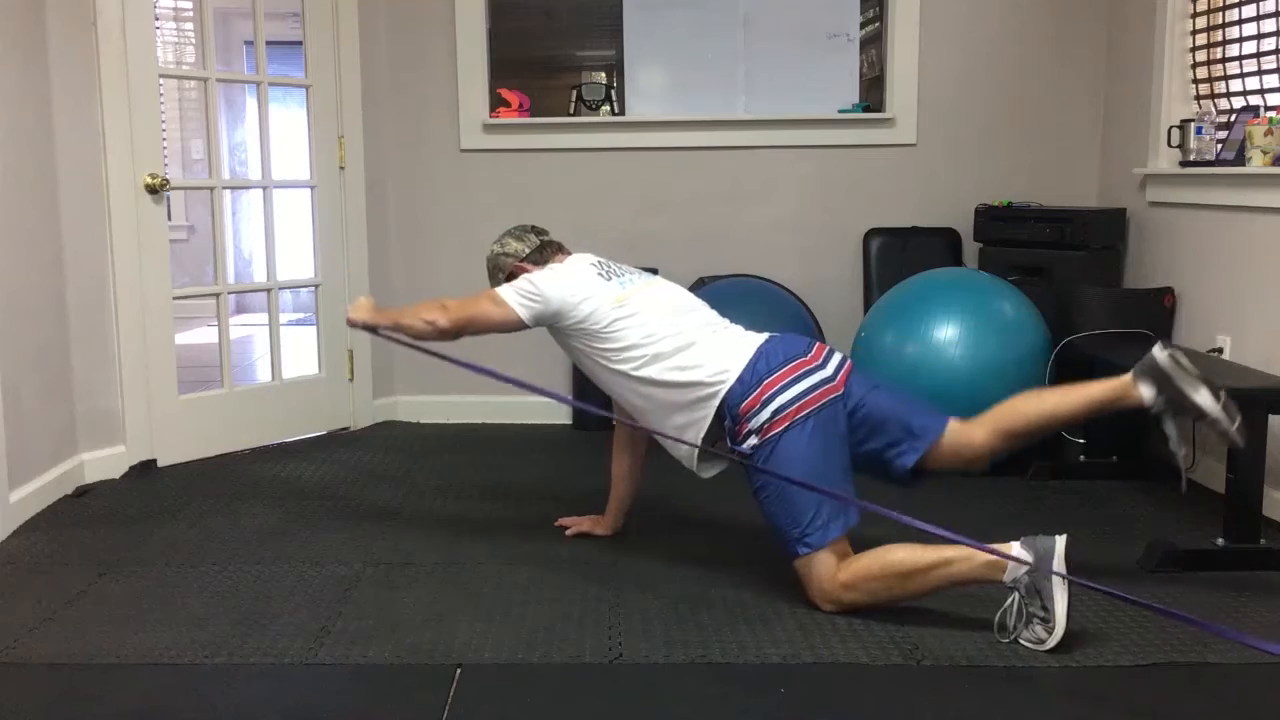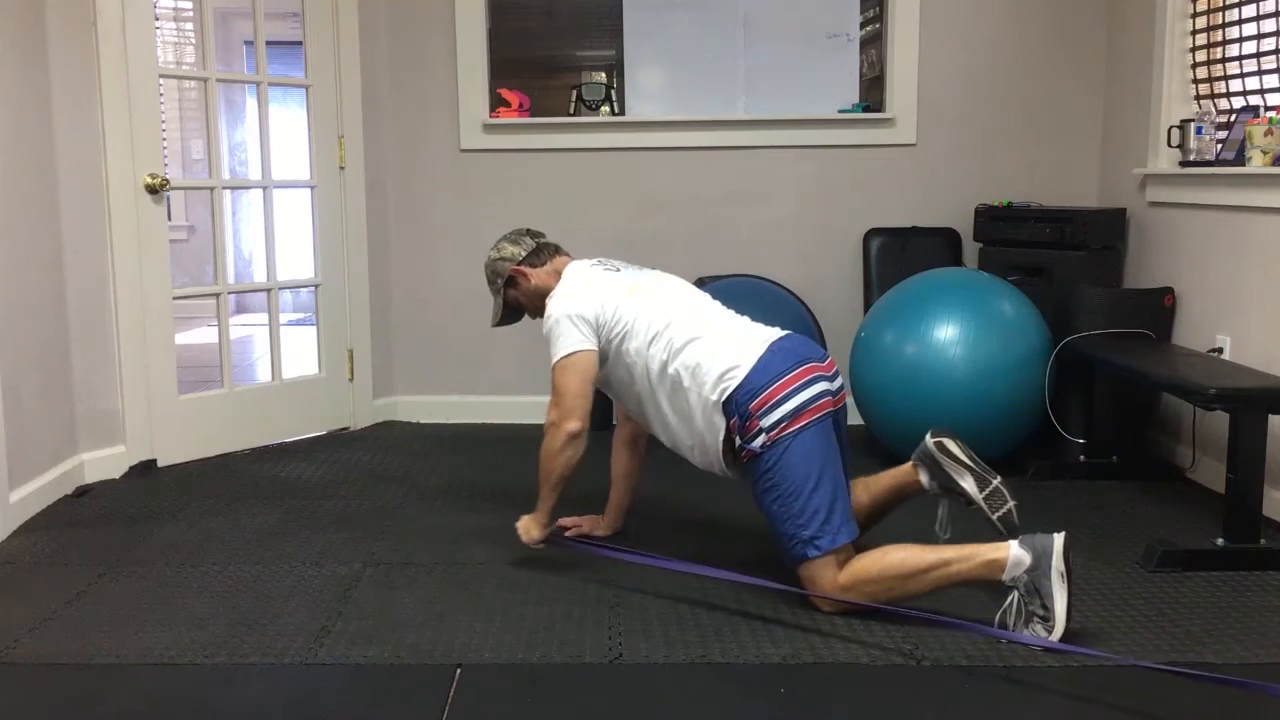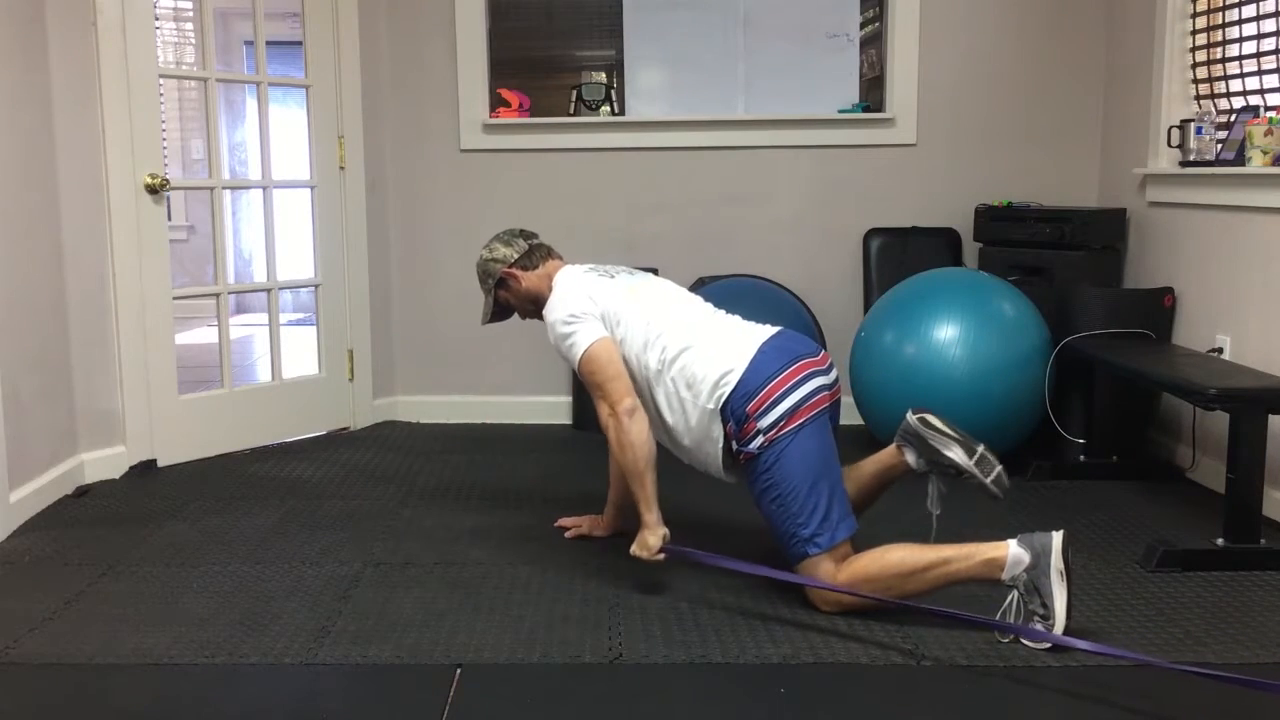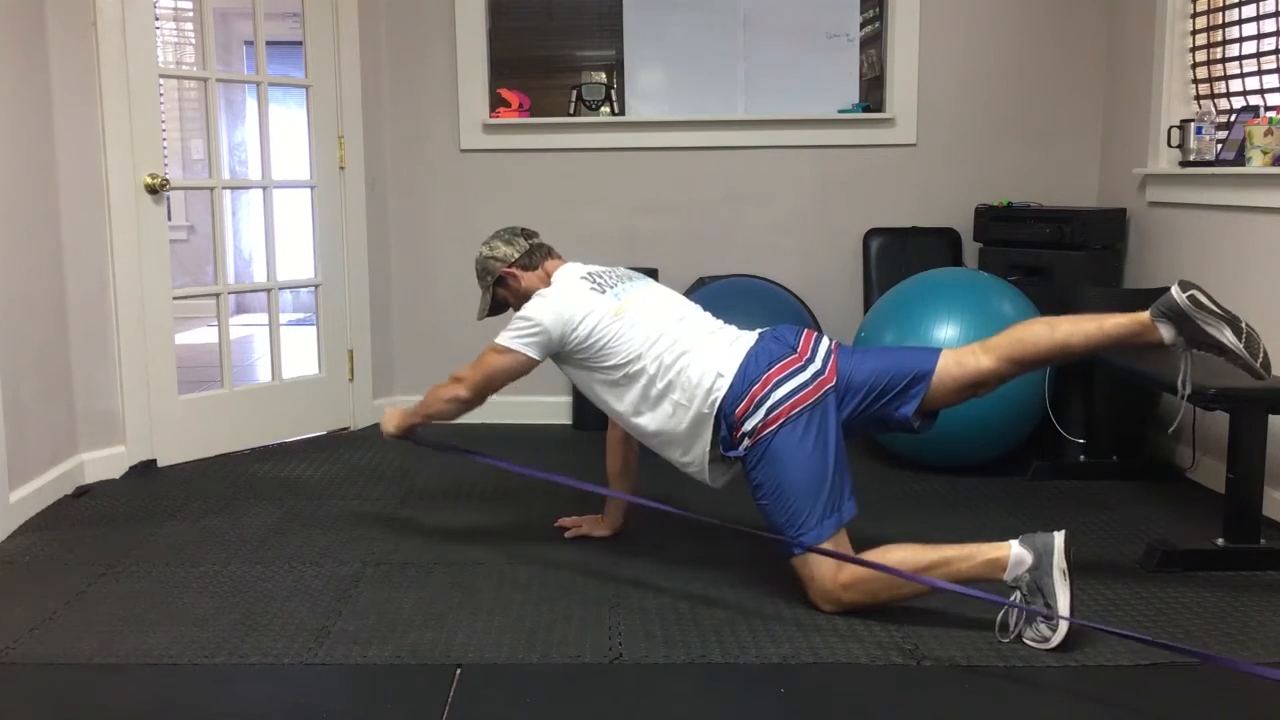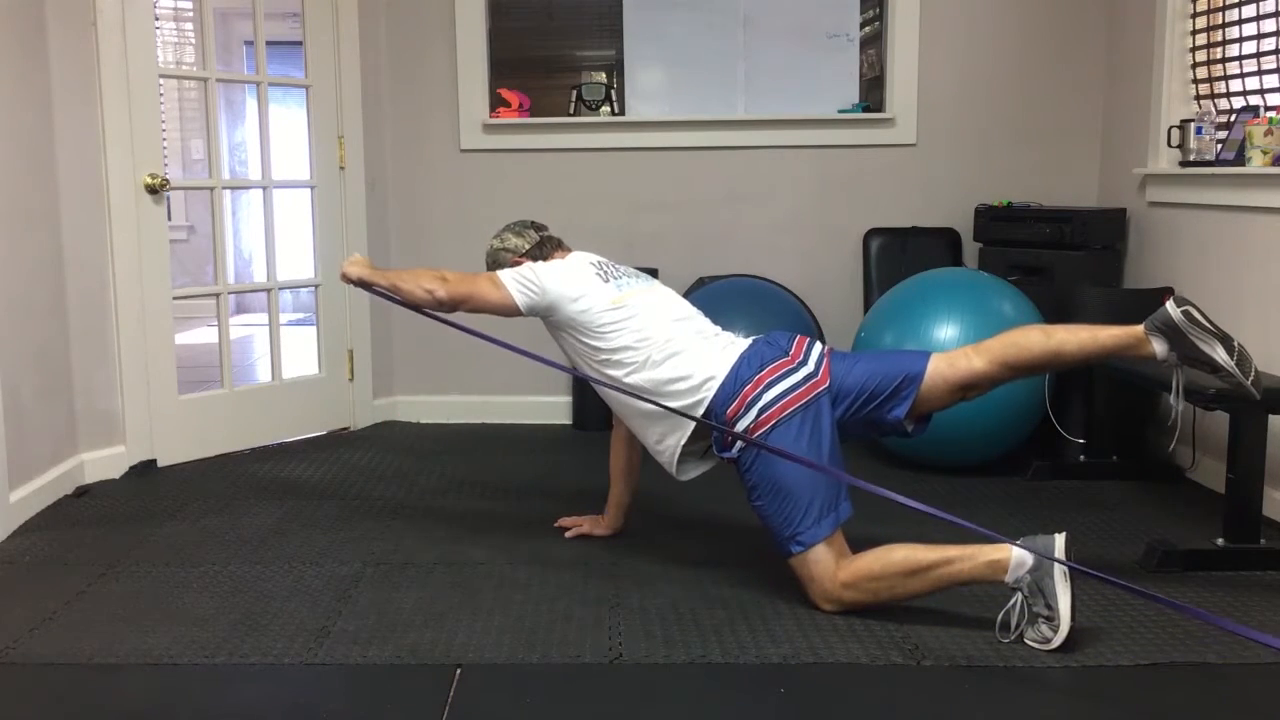
dt=1s
person 1, frame 1
left shoulder: (551, 287)
right shoulder: (607, 281)
left elbow: (445, 321)
right elbow: (632, 418)
left wrist: (375, 317)
right wrist: (608, 518)
left hip: (772, 407)
right hip: (806, 368)
left knee: (837, 582)
right knee: (970, 440)
left ankle: (1013, 560)
right ankle: (1139, 385)
person 1, frame 2
left shoulder: (567, 304)
right shoulder: (611, 281)
left elbow: (570, 427)
right elbow: (632, 420)
left wrist: (543, 518)
right wrist: (610, 519)
left hip: (771, 406)
right hip: (803, 371)
left knee: (832, 583)
right knee: (823, 520)
left ankle: (1016, 559)
right ankle: (923, 471)
person 1, frame 3
left shoulder: (565, 308)
right shoulder: (605, 283)
left elbow: (624, 415)
right elbow: (631, 412)
left wrist: (651, 522)
right wrist: (609, 518)
left hip: (767, 406)
right hip: (797, 365)
left knee: (833, 582)
right knee: (822, 522)
left ankle: (1015, 555)
right ankle: (911, 449)
person 1, frame 4
left shoulder: (549, 310)
right shoulder: (606, 281)
left elbow: (464, 389)
right elbow: (628, 409)
left wrist: (405, 416)
right wrist: (608, 516)
left hip: (765, 409)
right hip: (796, 358)
left knee: (835, 583)
right knee: (986, 361)
left ankle: (1013, 558)
right ankle: (1161, 320)
person 1, frame 5
left shoulder: (552, 281)
right shoulder: (609, 275)
left elbow: (442, 292)
right elbow: (630, 409)
left wrist: (367, 273)
right wrist: (609, 516)
left hip: (755, 408)
right hip: (790, 362)
left knee: (834, 584)
right knee: (977, 364)
left ankle: (1014, 560)
right ankle: (1156, 332)
